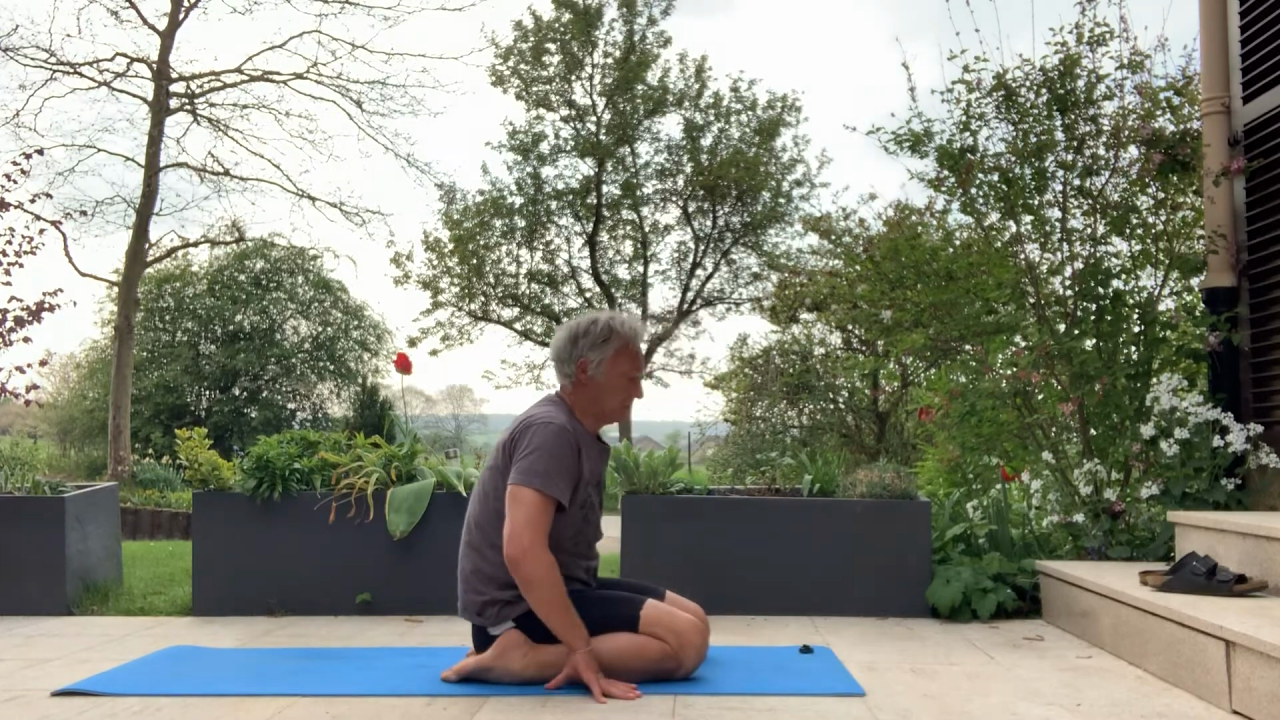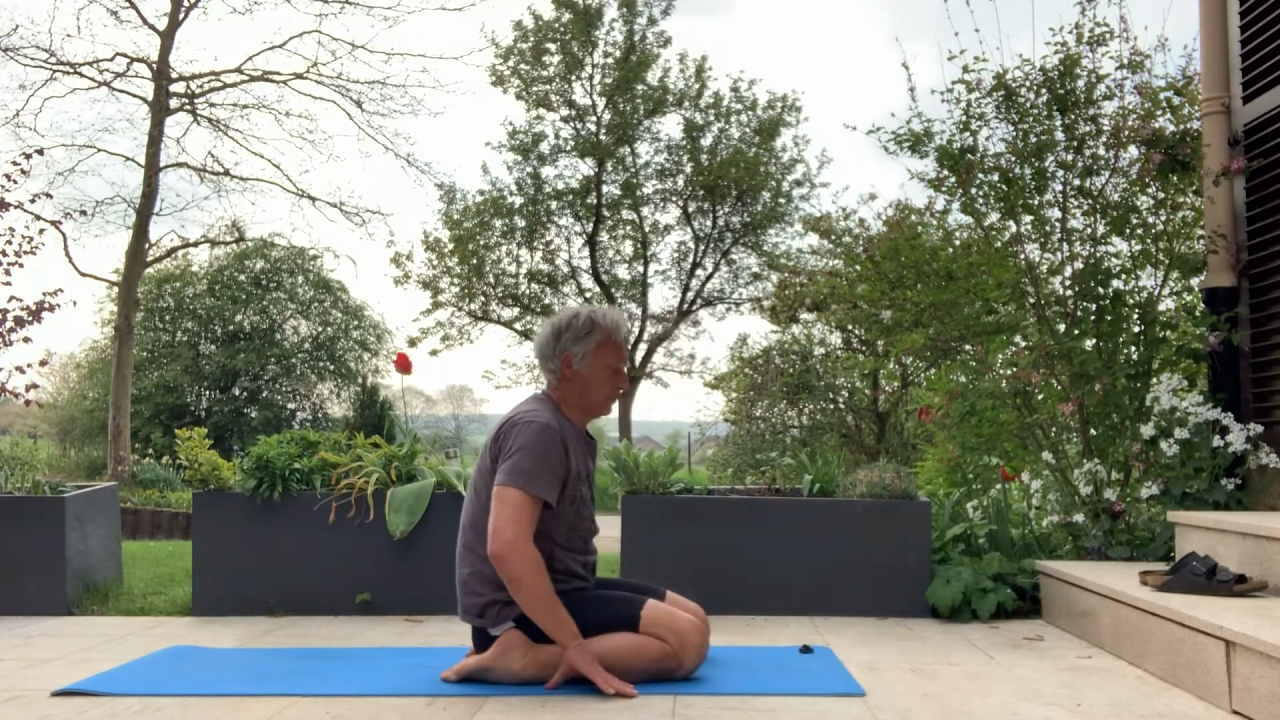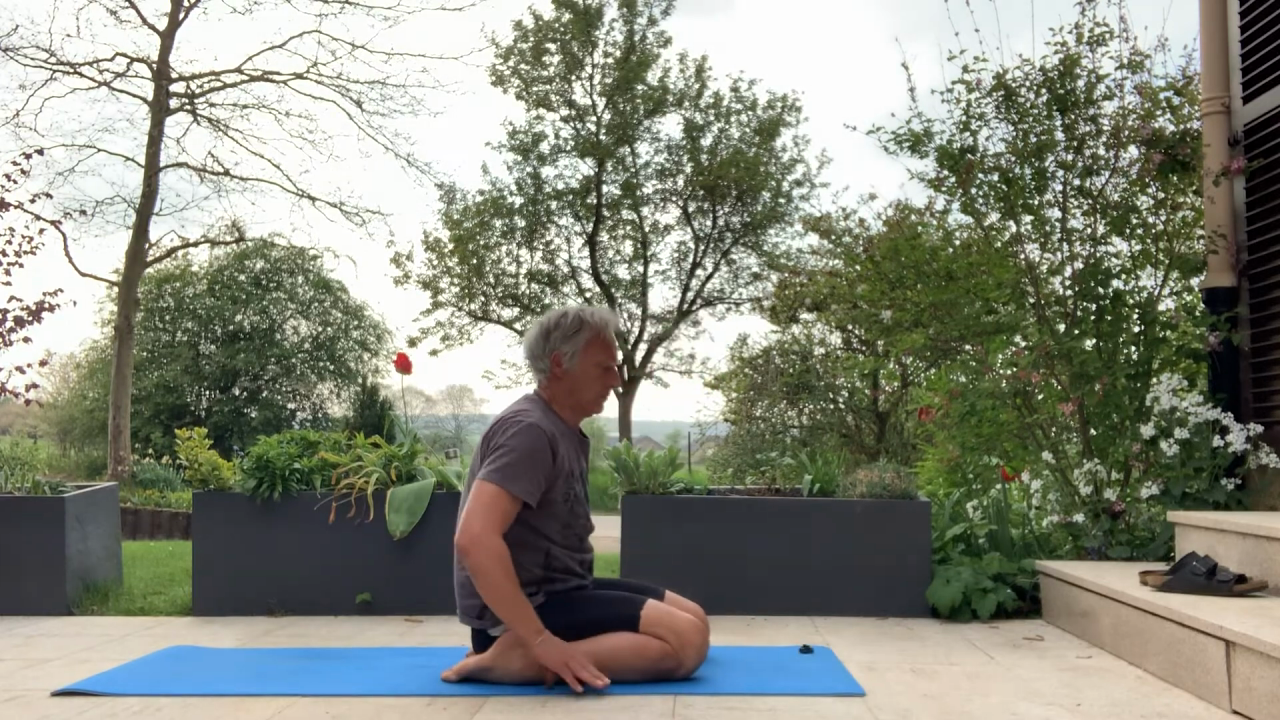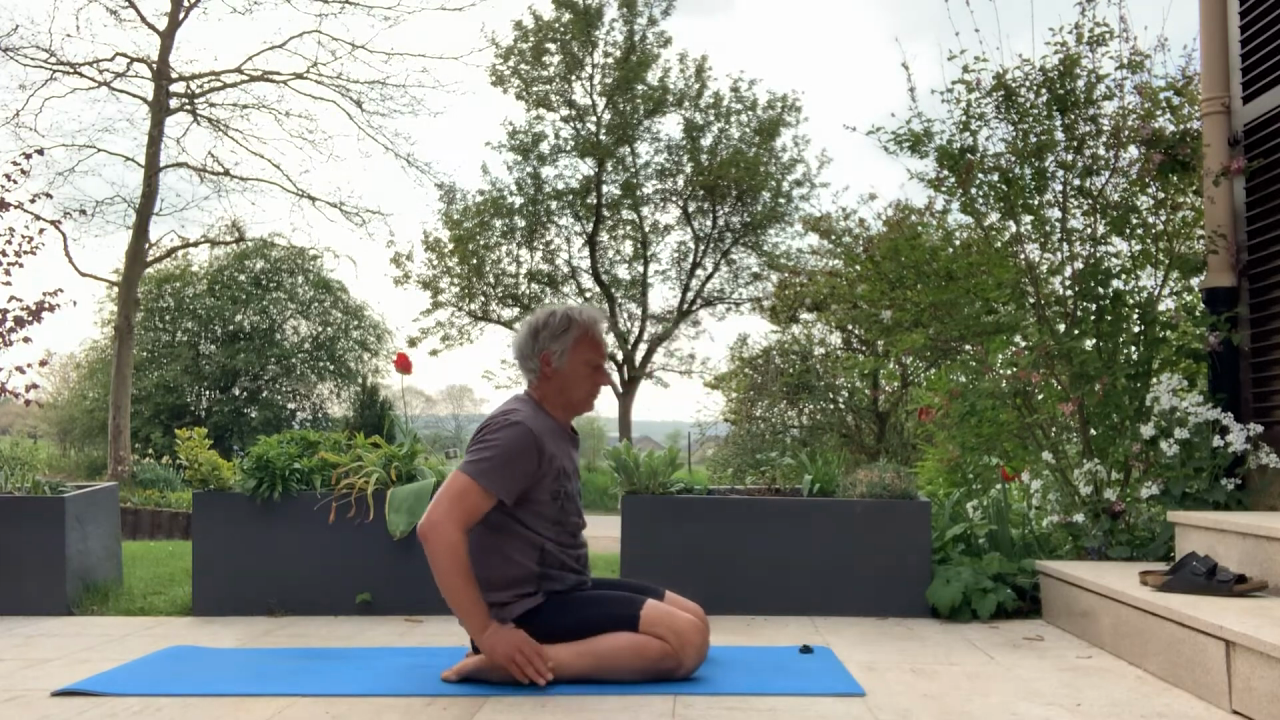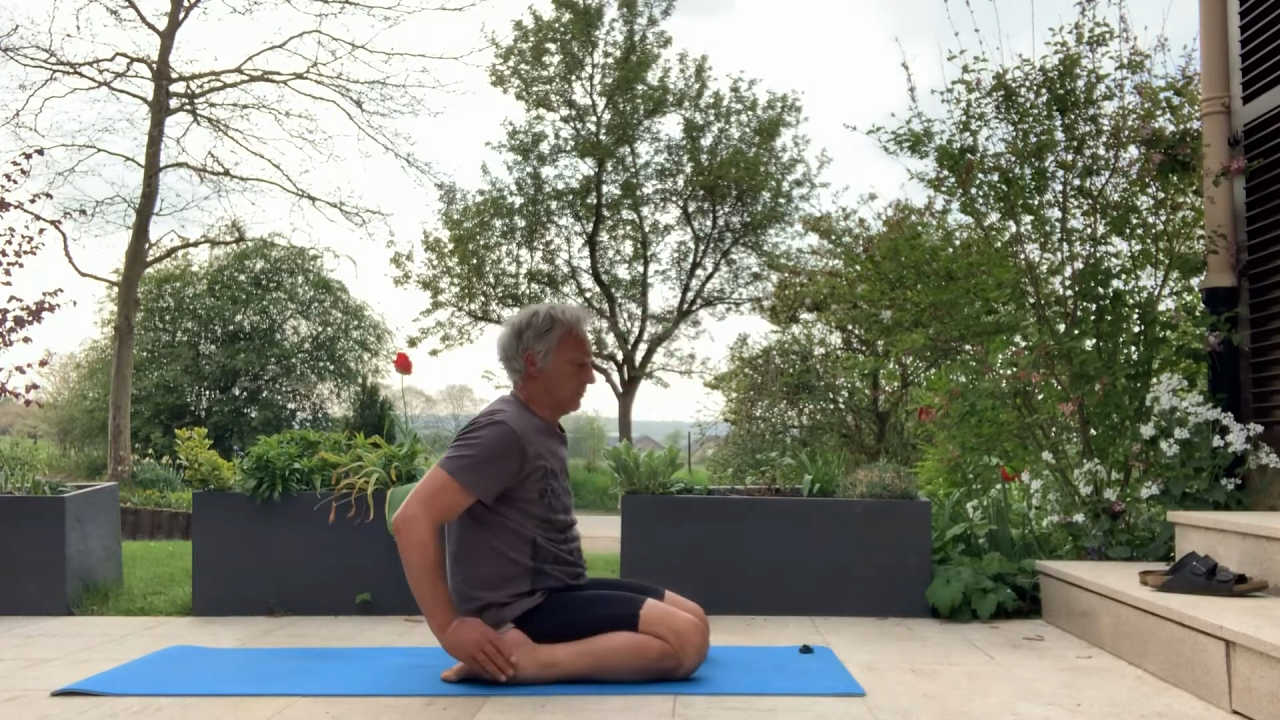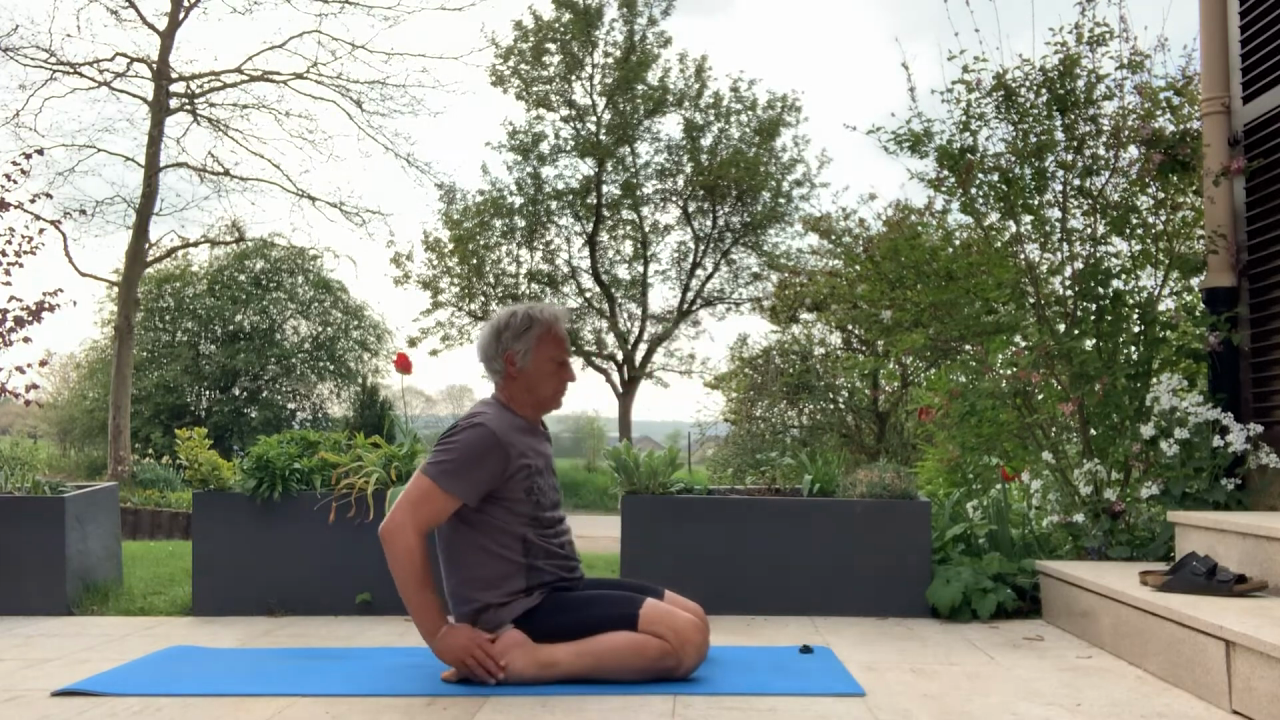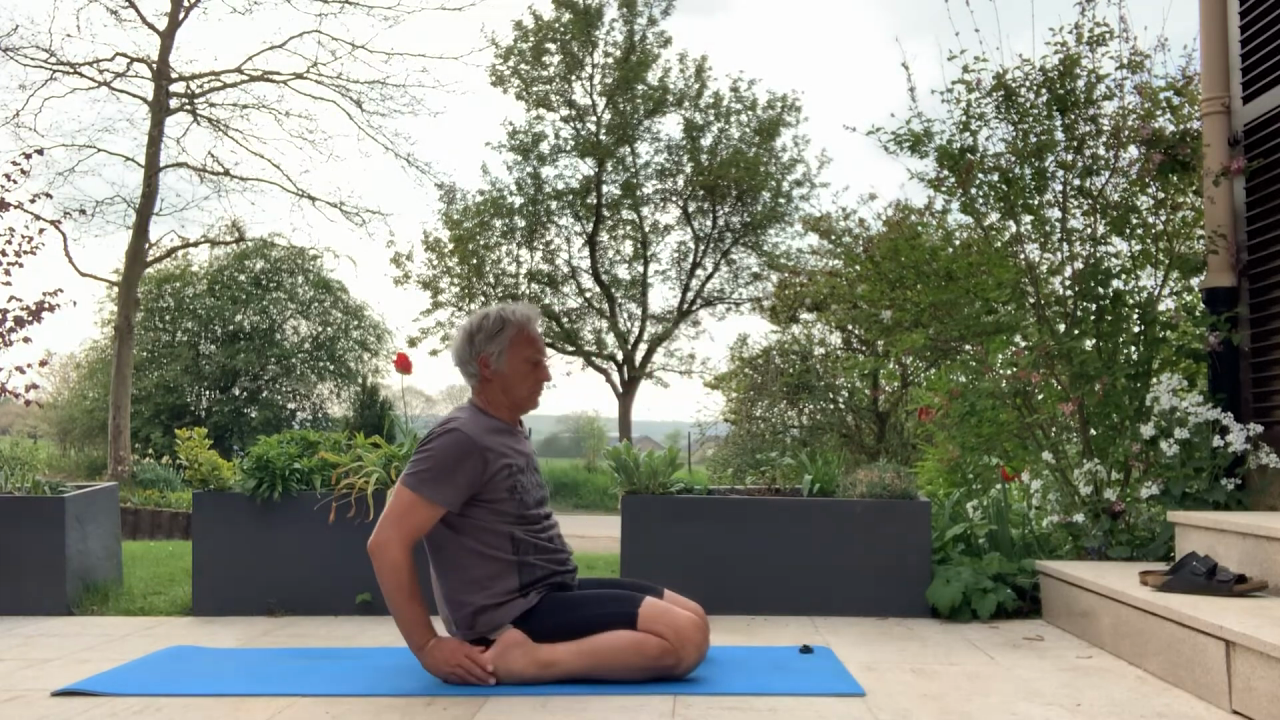
dt=0.2s
person 1, frame 1
left shoulder: (580, 432)
right shoulder: (551, 432)
right elbow: (522, 550)
right wrist: (581, 649)
left hip: (555, 595)
right hip: (517, 611)
left knee: (693, 619)
right knee: (685, 641)
left ankle: (532, 649)
right ankle: (520, 658)
person 1, frame 2
left shoulder: (570, 431)
right shoulder: (539, 431)
right elbow: (506, 547)
right wrist: (573, 644)
right hip: (517, 613)
left knee: (693, 619)
right knee: (685, 641)
left ankle: (530, 647)
right ankle: (521, 657)
person 1, frame 3
left shoulder: (564, 430)
right shoulder: (530, 432)
right elbow: (474, 539)
right wrist: (535, 640)
left hip: (559, 593)
right hip: (525, 610)
left knee: (694, 619)
right knee: (686, 641)
left ankle: (522, 652)
right ankle: (515, 658)
person 1, frame 4
left shoulder: (556, 429)
right shoulder: (520, 432)
right elbow: (438, 526)
right wrist: (485, 631)
left hip: (557, 595)
right hip: (523, 613)
left knee: (693, 619)
right knee: (686, 640)
left ankle: (537, 649)
right ankle: (529, 655)
person 1, frame 5
left shoulder: (545, 429)
right shoulder: (504, 433)
right elbow: (412, 521)
right wrist: (449, 628)
left hip: (556, 595)
right hip: (520, 615)
left knee: (693, 619)
right knee: (686, 640)
right ankle: (518, 657)
person 1, frame 6
left shoulder: (529, 429)
right shoulder: (485, 435)
right elbow: (399, 529)
right wrist: (439, 634)
left hip: (555, 594)
right hip: (520, 616)
left knee: (694, 620)
right knee: (686, 640)
left ankle: (531, 649)
right ankle: (518, 658)
person 1, frame 7
left shoulder: (509, 431)
right shoulder: (462, 441)
right elbow: (387, 544)
right wrist: (428, 648)
left hip: (552, 594)
right hip: (516, 617)
left knee: (693, 618)
right knee: (686, 639)
right ankle: (520, 660)
